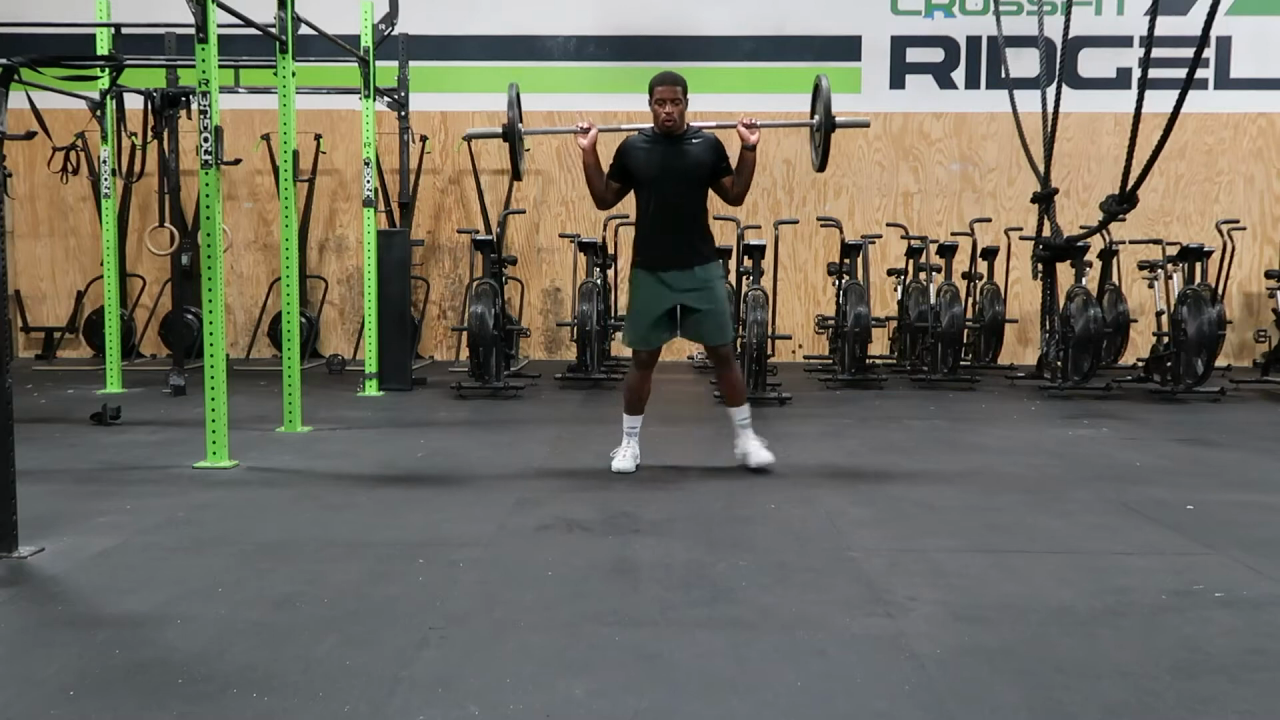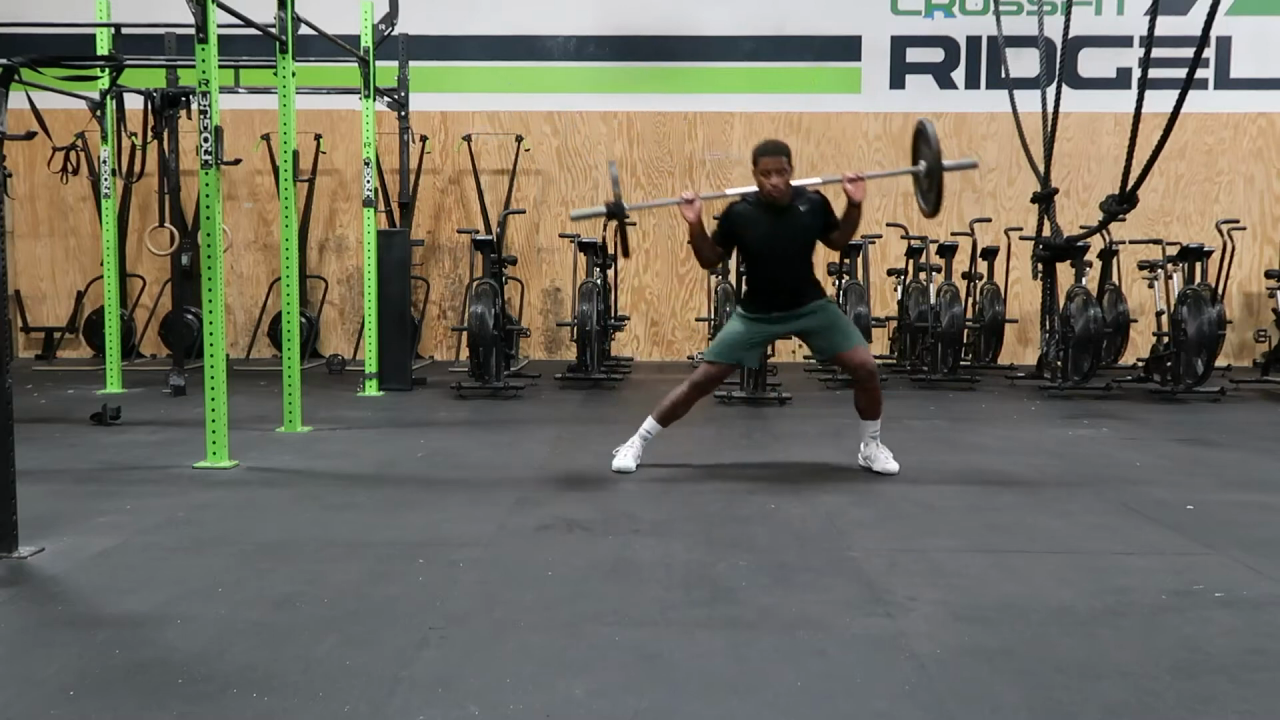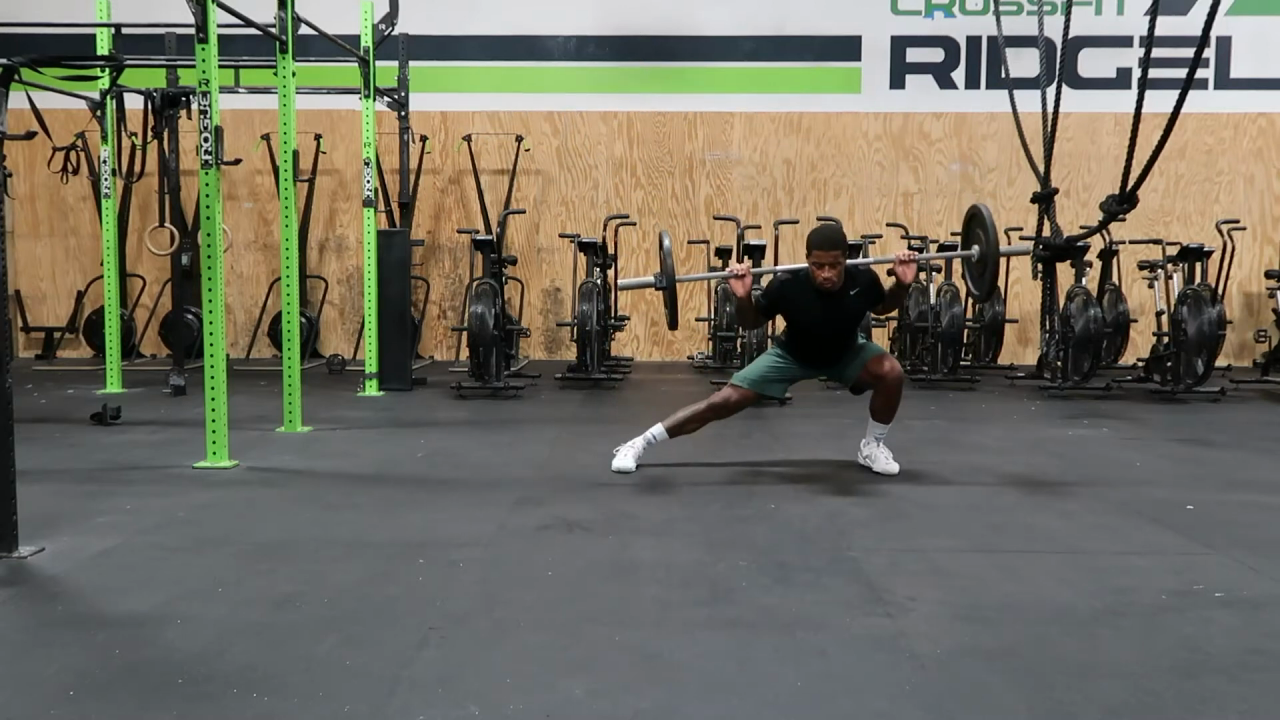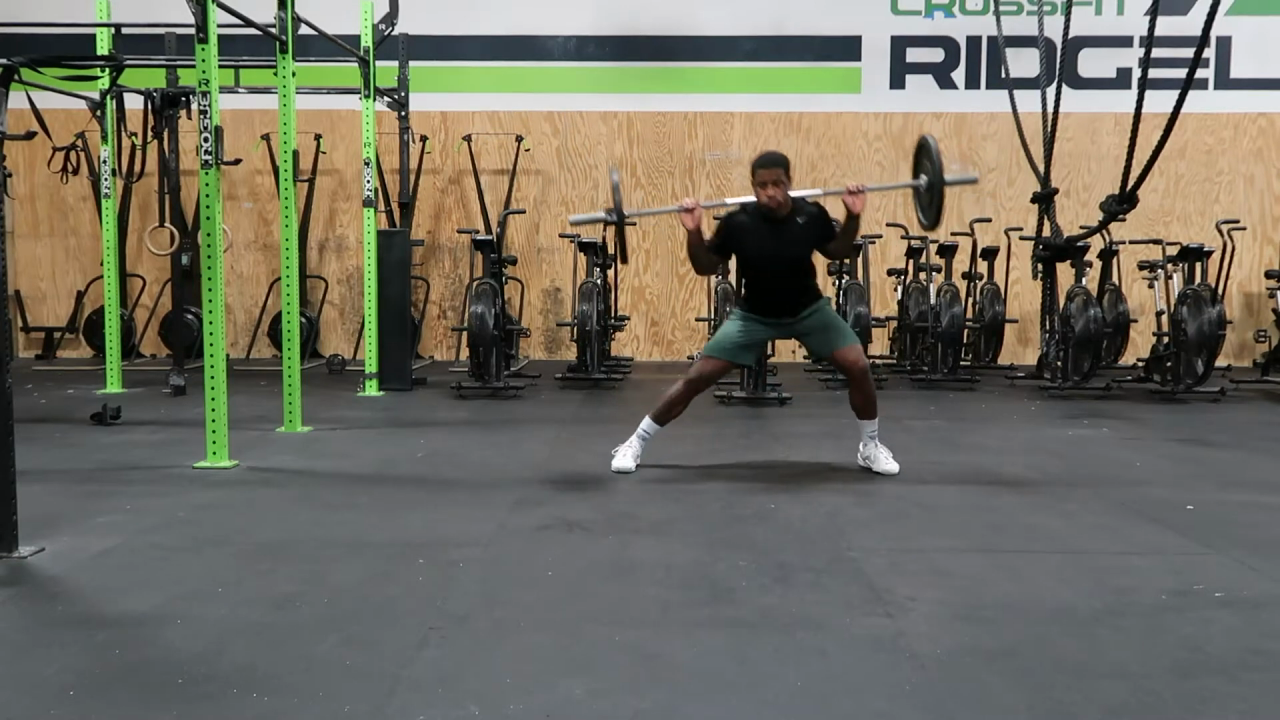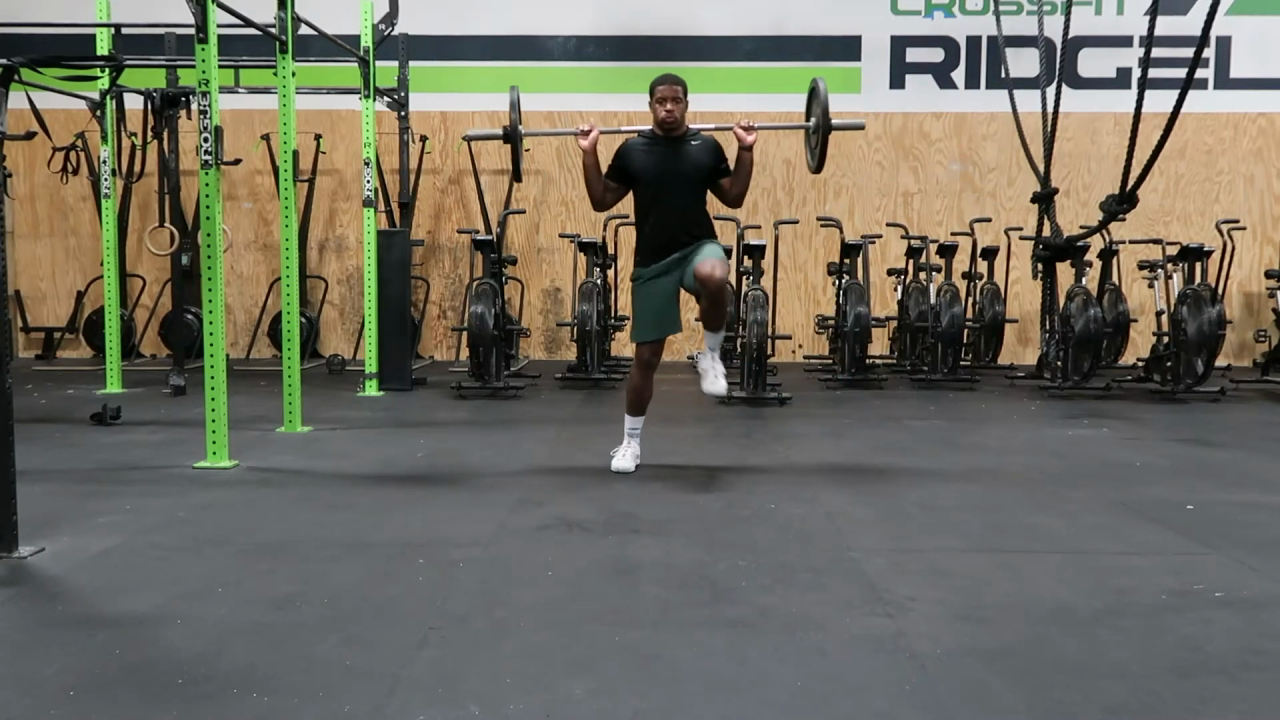
dt=0.5s
person 1, frame 1
left shoulder: (707, 144)
right shoulder: (632, 147)
left elbow: (735, 196)
right elbow: (603, 200)
left wrist: (749, 149)
right wrist: (588, 150)
left hip: (703, 267)
right hip: (650, 271)
left knee: (724, 354)
right knee: (644, 359)
left ankle: (746, 438)
right ankle: (630, 442)
person 1, frame 2
left shoulder: (813, 203)
right shoulder: (739, 213)
left elbow: (838, 242)
right elbow: (710, 261)
left wrist: (855, 205)
right wrist: (695, 224)
left hip: (810, 305)
right hip: (756, 313)
left knee: (865, 368)
right knee: (704, 378)
left ankle: (871, 446)
right ankle: (636, 442)
person 1, frame 3
left shoulder: (863, 280)
right shoulder: (787, 286)
left elbow: (883, 307)
right elbow: (751, 323)
left wrist: (903, 284)
right wrist: (742, 296)
left hip: (846, 353)
right hip: (792, 356)
left knee: (891, 373)
right knee: (723, 402)
left ankle: (872, 446)
right ankle: (637, 444)
person 1, frame 4
left shoulder: (811, 214)
right shoulder: (736, 222)
left elbow: (837, 252)
right elbow: (705, 267)
left wrist: (854, 216)
right wrist: (694, 232)
left hip: (808, 309)
right hip: (753, 314)
left knee: (857, 366)
right knee: (697, 377)
left ankle: (871, 446)
right ankle: (636, 442)
person 1, frame 5
left shoulder: (706, 146)
right shoulder: (632, 149)
left elbow: (734, 198)
right elbow: (601, 201)
left wrist: (745, 150)
right wrist: (589, 153)
left hip: (697, 250)
right hip: (652, 263)
left knee: (714, 278)
right knee: (646, 356)
left ankle: (711, 354)
right ankle: (630, 442)
